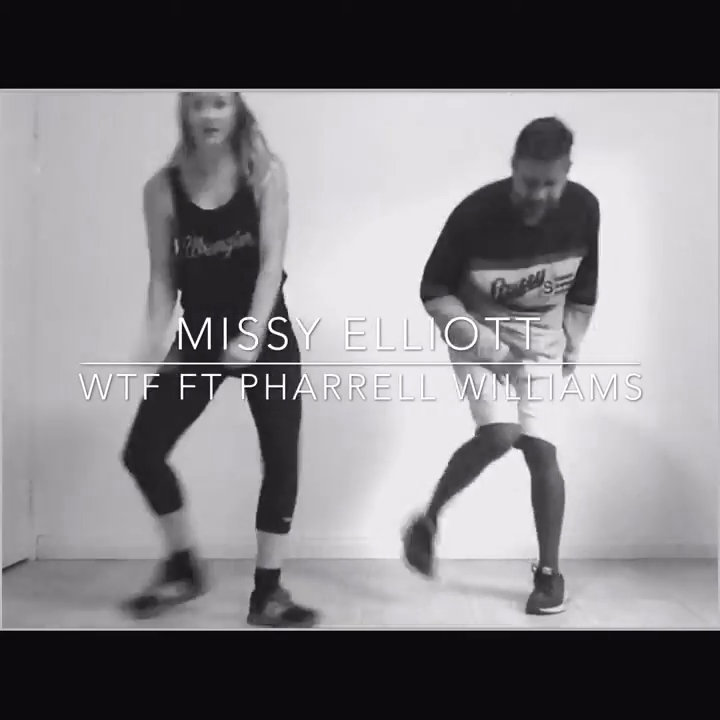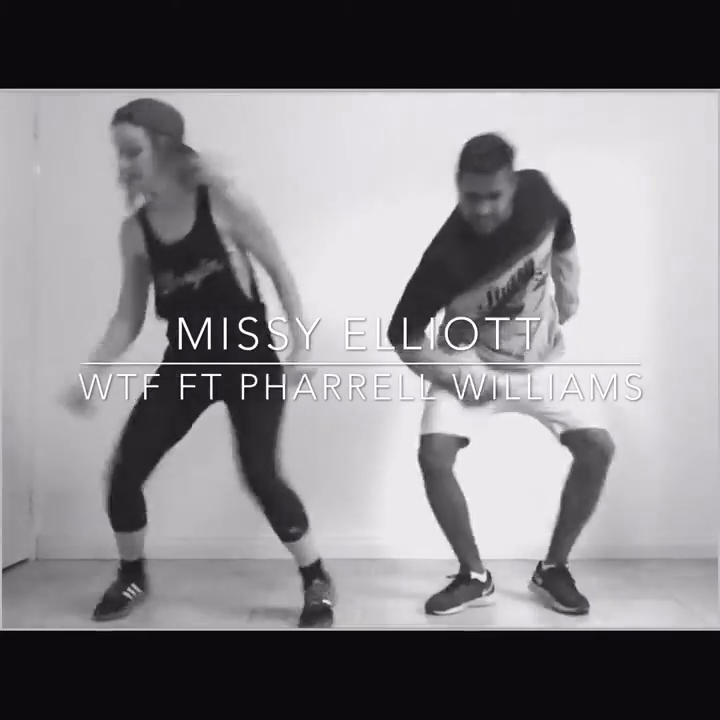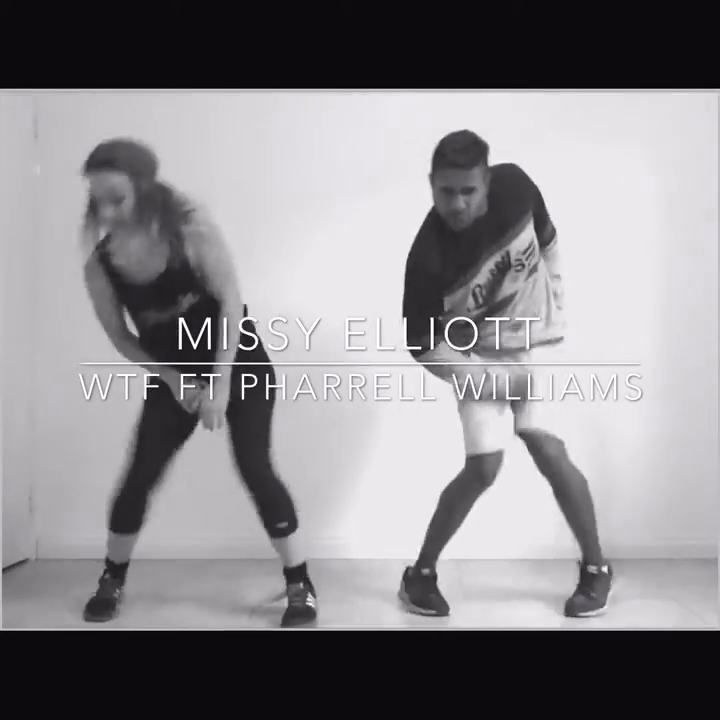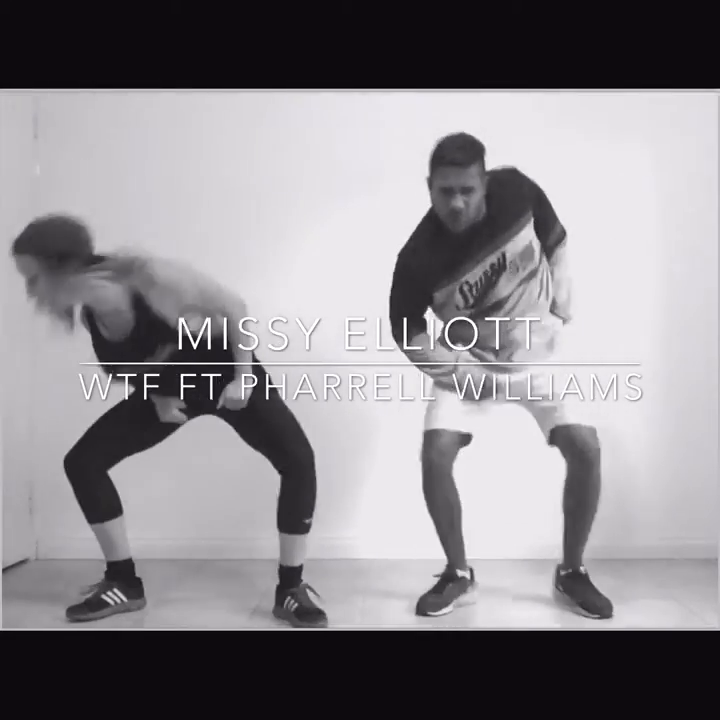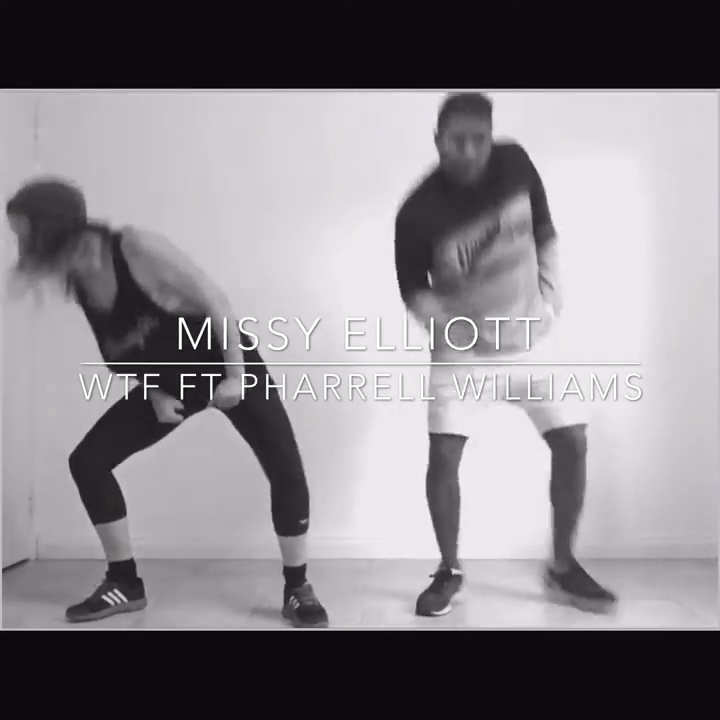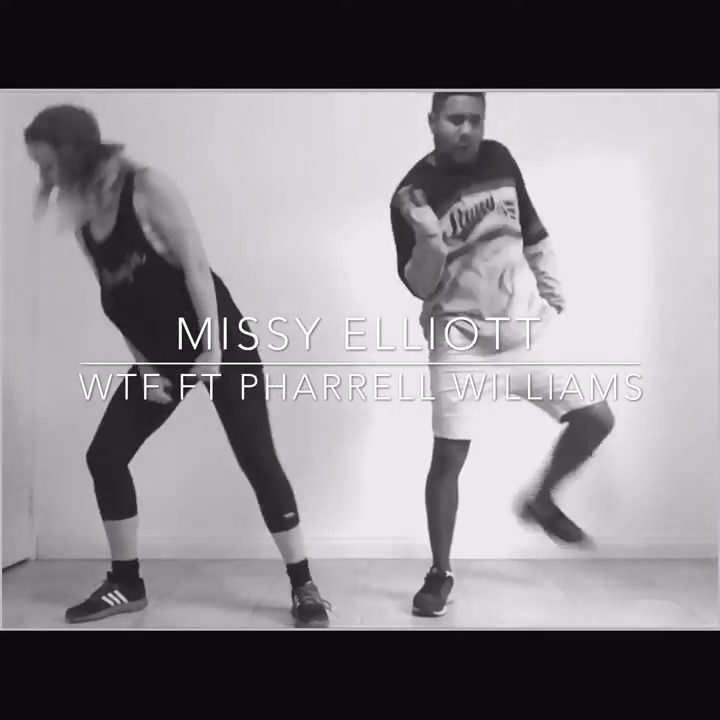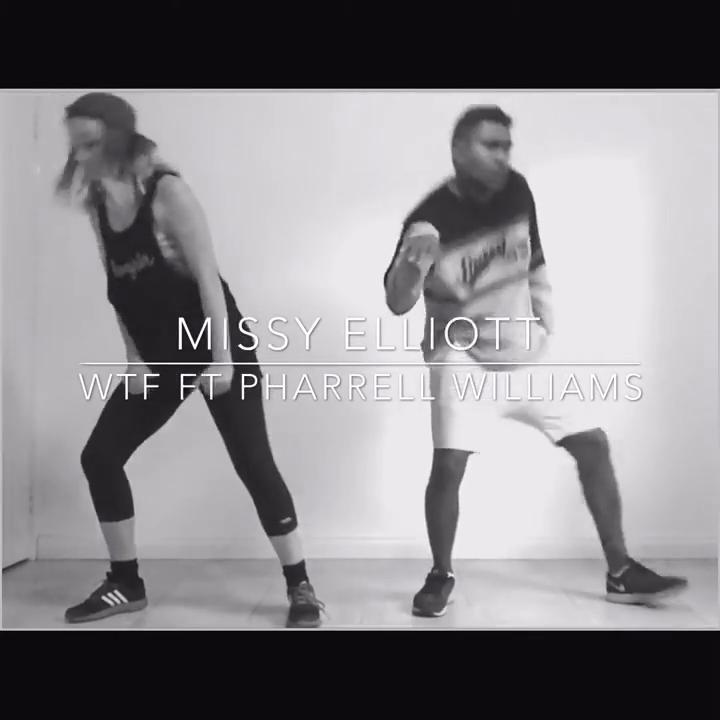
dt=0.2s
person 1, frame 1
left shoulder: (583, 209)
right shoulder: (474, 215)
left elbow: (584, 286)
right elbow: (433, 291)
left wrist: (573, 343)
right wrist: (476, 341)
left hip: (539, 348)
right hip: (480, 343)
left knee: (541, 449)
right knee: (498, 434)
left ankle: (548, 571)
right ankle: (427, 519)
person 1, frame 2
left shoulder: (538, 190)
right shoulder: (445, 255)
left elbow: (565, 247)
right elbow: (403, 338)
left wrist: (568, 304)
right wrist: (460, 380)
left hip: (534, 360)
right hip: (468, 364)
left knee: (597, 446)
right knee: (434, 455)
left ankle: (552, 570)
right ankle: (474, 576)
person 1, frame 3
left shoulder: (515, 184)
right shoulder: (427, 257)
left elbow: (547, 239)
right elbow: (421, 344)
left wrist: (553, 293)
right wrist: (489, 378)
left hip: (538, 343)
right hip: (478, 361)
left knee: (549, 451)
right knee: (483, 467)
left ankle: (596, 569)
right ankle: (422, 571)
person 1, frame 4
left shoulder: (516, 188)
right shoulder: (417, 255)
left elbow: (553, 241)
right elbow: (407, 334)
left wrist: (559, 301)
right wrist: (466, 373)
left hip: (536, 352)
right hip: (468, 361)
left knee: (584, 447)
right knee: (436, 453)
left ankle: (572, 573)
right ankle: (458, 573)
person 1, frame 5
left shoulder: (515, 163)
right shoulder: (420, 210)
left elbow: (543, 232)
right elbow: (414, 293)
left wrist: (549, 292)
right wrist: (444, 325)
left hip: (528, 337)
right hip: (462, 345)
left knee: (571, 440)
right knee: (444, 452)
left ankle: (563, 568)
right ankle: (449, 573)
person 1, frame 6
left shoulder: (499, 159)
right shoulder: (412, 193)
left elbow: (531, 230)
right elbow: (425, 287)
left wrist: (554, 290)
right wrist: (424, 233)
left hip: (528, 329)
right hip: (461, 339)
left knee: (596, 417)
right knee: (449, 456)
left ankle: (540, 499)
right ankle: (439, 575)
person 1, frame 7
left shoulder: (517, 190)
right shoulder: (430, 219)
right elbow: (397, 302)
left wrist: (546, 327)
right wrist: (413, 260)
left hip: (524, 358)
right hip: (463, 361)
left knee: (593, 446)
right knee: (448, 465)
left ankle: (621, 572)
right ankle: (441, 575)
person 2, frame 1
left shoulder: (263, 174)
right shoulder: (162, 189)
left elbow: (272, 262)
right elbow: (162, 277)
left wrist: (249, 333)
right wrist: (153, 335)
left hip: (263, 335)
right hip: (198, 339)
left knee: (281, 459)
right knee: (141, 452)
left ankle: (267, 590)
right ankle: (183, 570)
person 2, frame 2
left shoulder: (220, 200)
right shoulder: (132, 231)
left elbow: (278, 269)
right elbow: (128, 316)
left wrist: (301, 343)
right wrist: (88, 374)
left hip: (249, 358)
right hip: (185, 364)
left knee: (260, 473)
right knee: (126, 472)
left ankle: (316, 577)
right ankle: (131, 573)
person 2, frame 3
left shoulder: (190, 226)
right shoulder: (97, 268)
left elbow: (231, 304)
right elbow: (124, 339)
left wrist: (220, 382)
right wrist: (170, 381)
left hip: (238, 364)
right hip: (175, 375)
left knee: (253, 468)
right knee: (139, 479)
left ankle: (297, 582)
right ankle: (113, 574)
person 2, frame 4
left shoulder: (149, 277)
right shoulder: (84, 313)
left elbow: (234, 307)
right elbow: (127, 367)
left wrist: (243, 376)
right wrist: (157, 396)
left hip: (231, 376)
right hip: (168, 389)
left knee: (298, 461)
right knee: (82, 461)
left ankle: (290, 588)
right ankle: (123, 582)
person 2, frame 5
left shoulder: (138, 248)
right shoulder: (79, 283)
left elbow: (215, 300)
right elbow: (119, 351)
left wrist: (235, 371)
right wrist: (159, 395)
left hip: (228, 367)
right hip: (170, 378)
left knee: (285, 466)
right knee: (87, 461)
left ankle: (297, 589)
right ankle: (124, 582)
person 2, frame 6
left shoulder: (147, 187)
right shoulder: (84, 220)
left elbow: (195, 265)
right elbow: (116, 302)
left wrist: (215, 347)
right wrist: (143, 364)
left hip: (219, 341)
right hip: (159, 353)
left knee: (257, 458)
right knee: (104, 455)
left ankle: (303, 586)
right ankle: (126, 583)
person 2, frame 7
left shoulder: (168, 191)
right shoulder: (99, 206)
left elbow: (206, 276)
right elbow: (120, 291)
left wrist: (224, 357)
right wrist: (134, 357)
left hip: (218, 346)
right hip: (161, 355)
left knee: (254, 465)
right knee: (99, 456)
left ankle: (299, 586)
right ankle: (125, 584)
